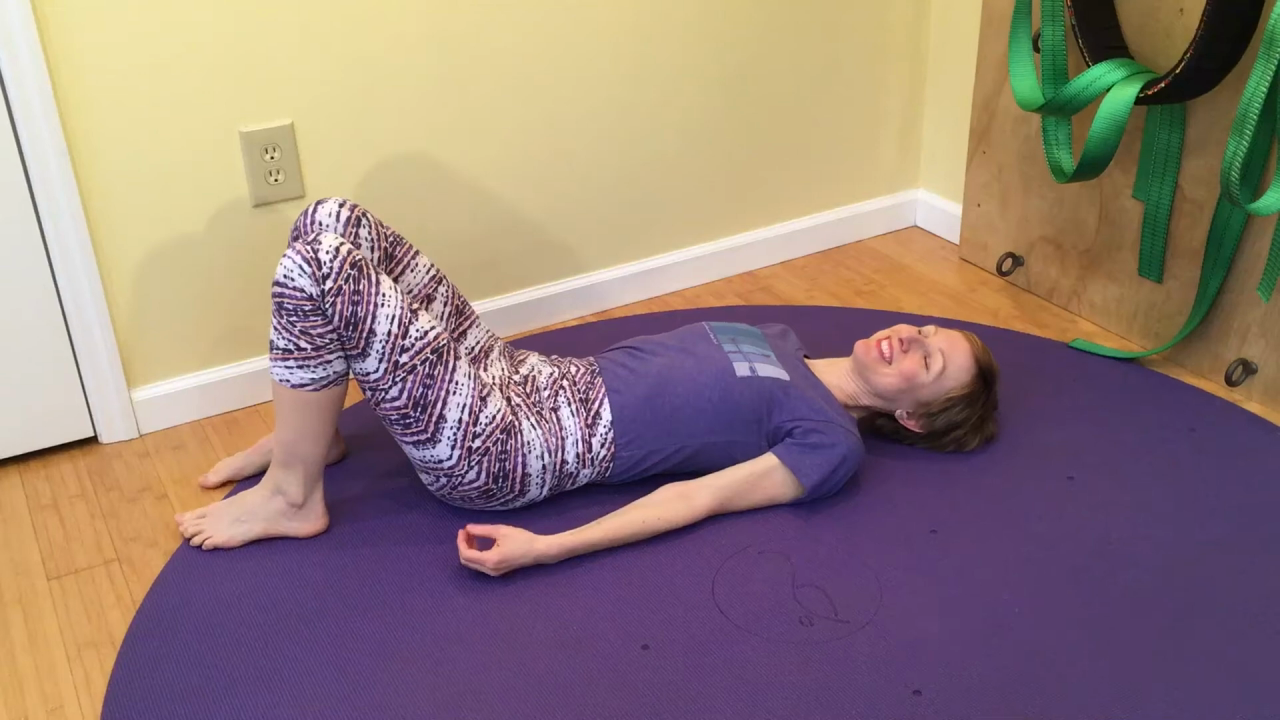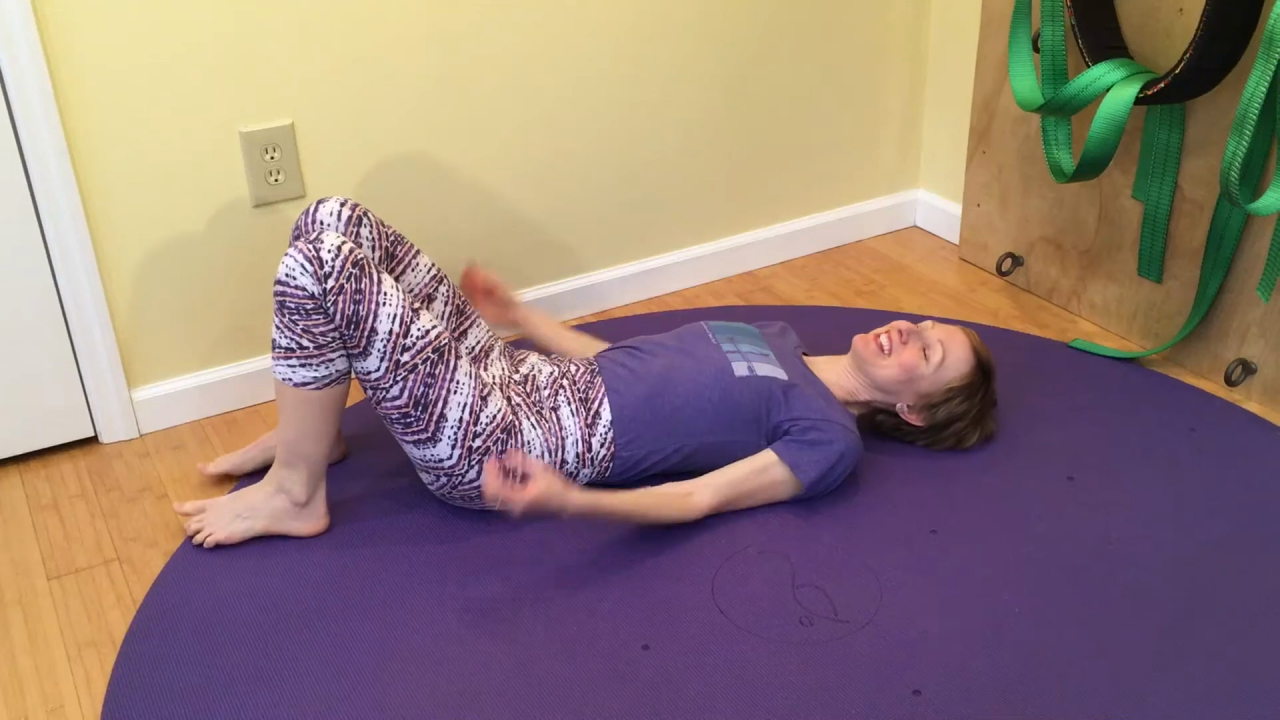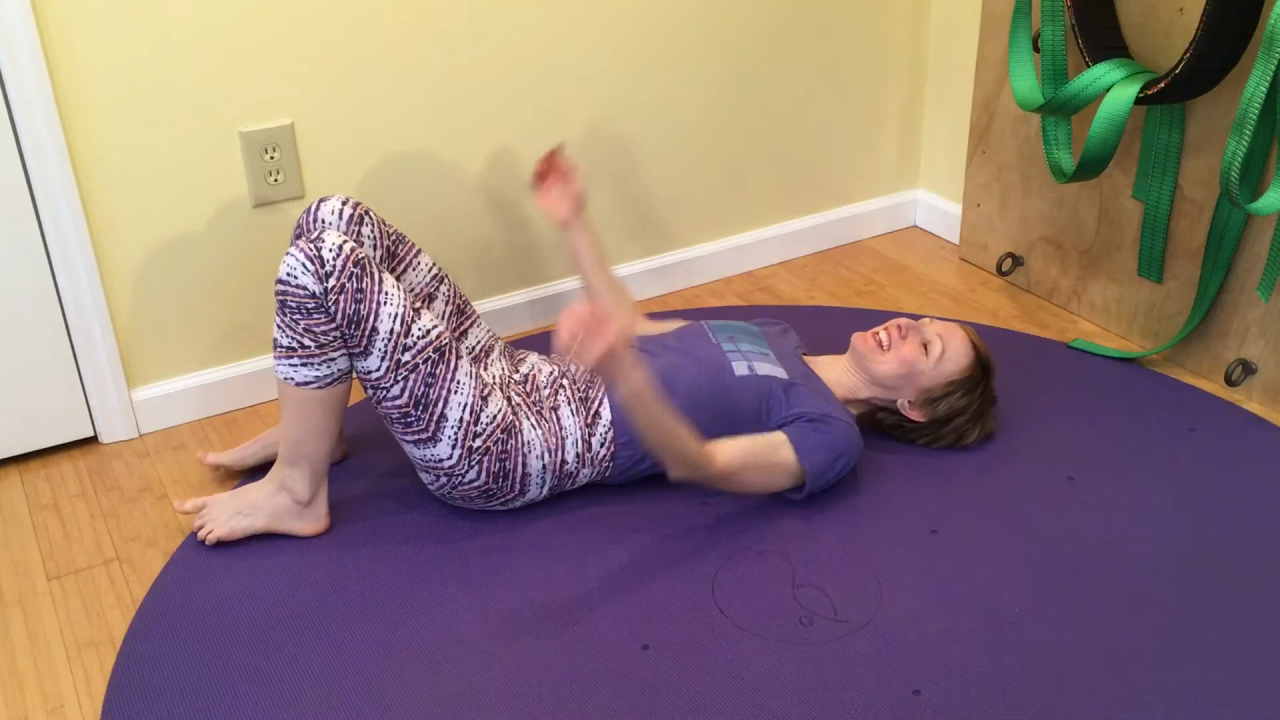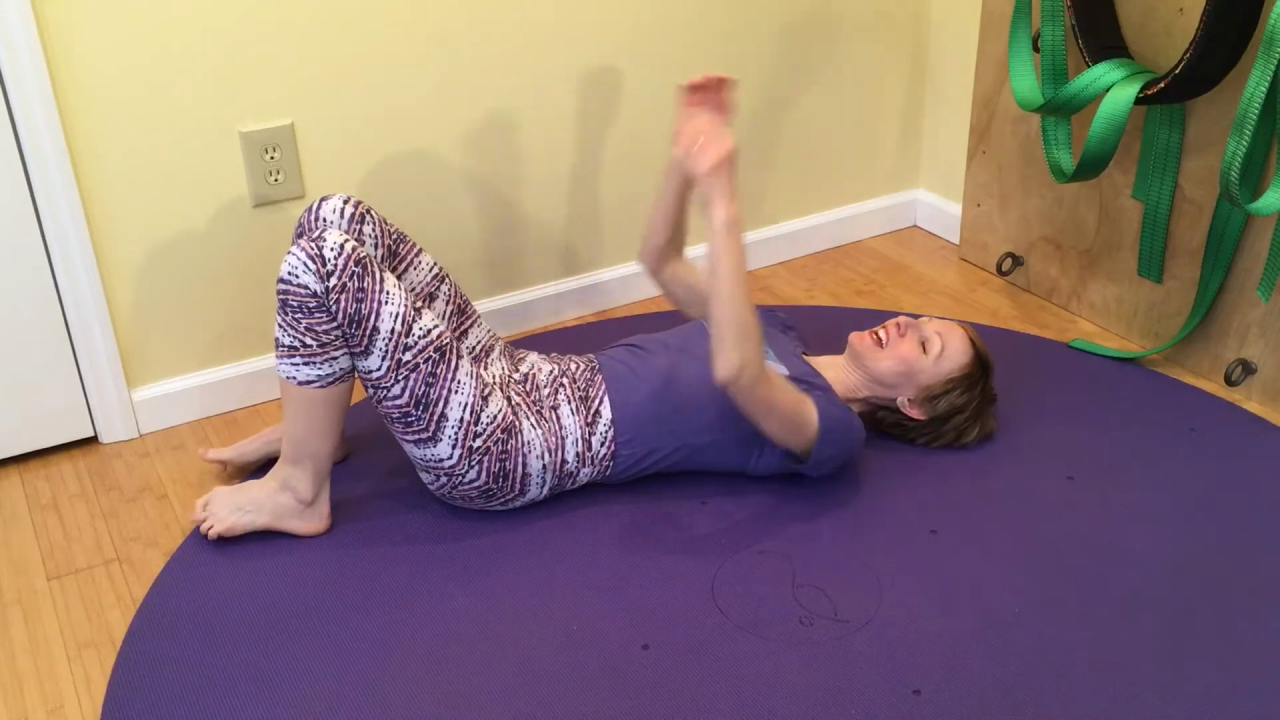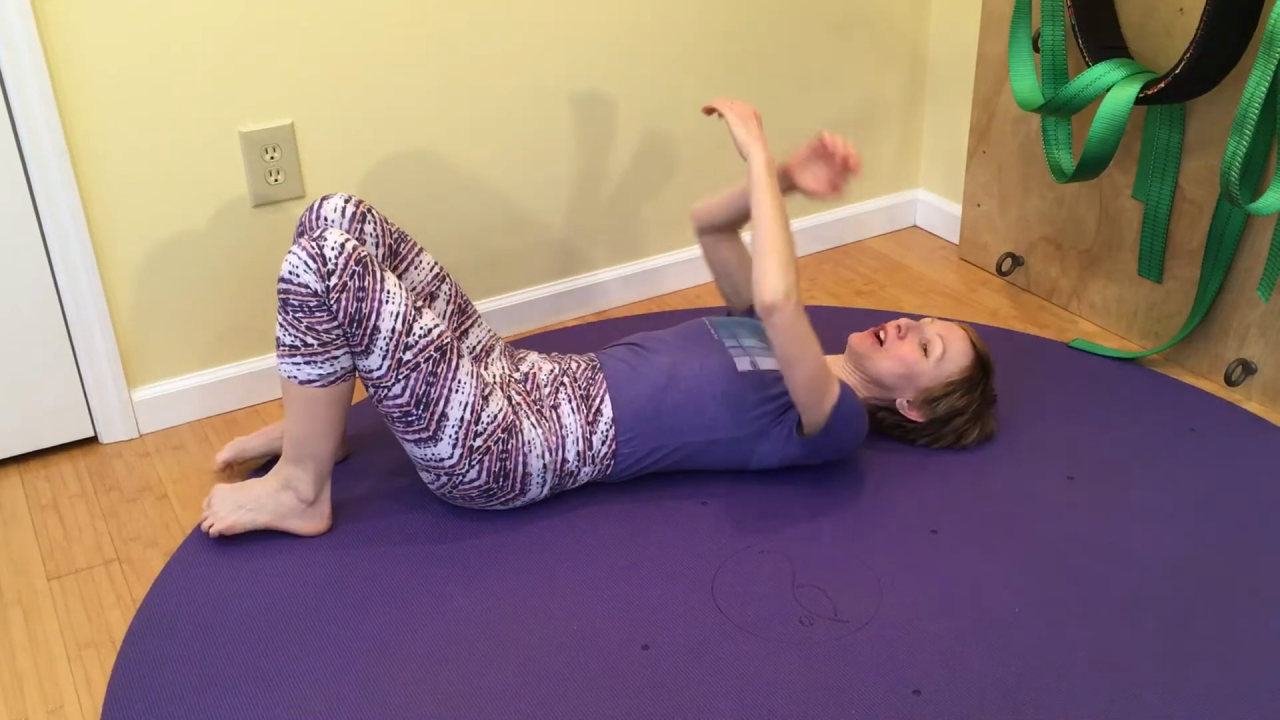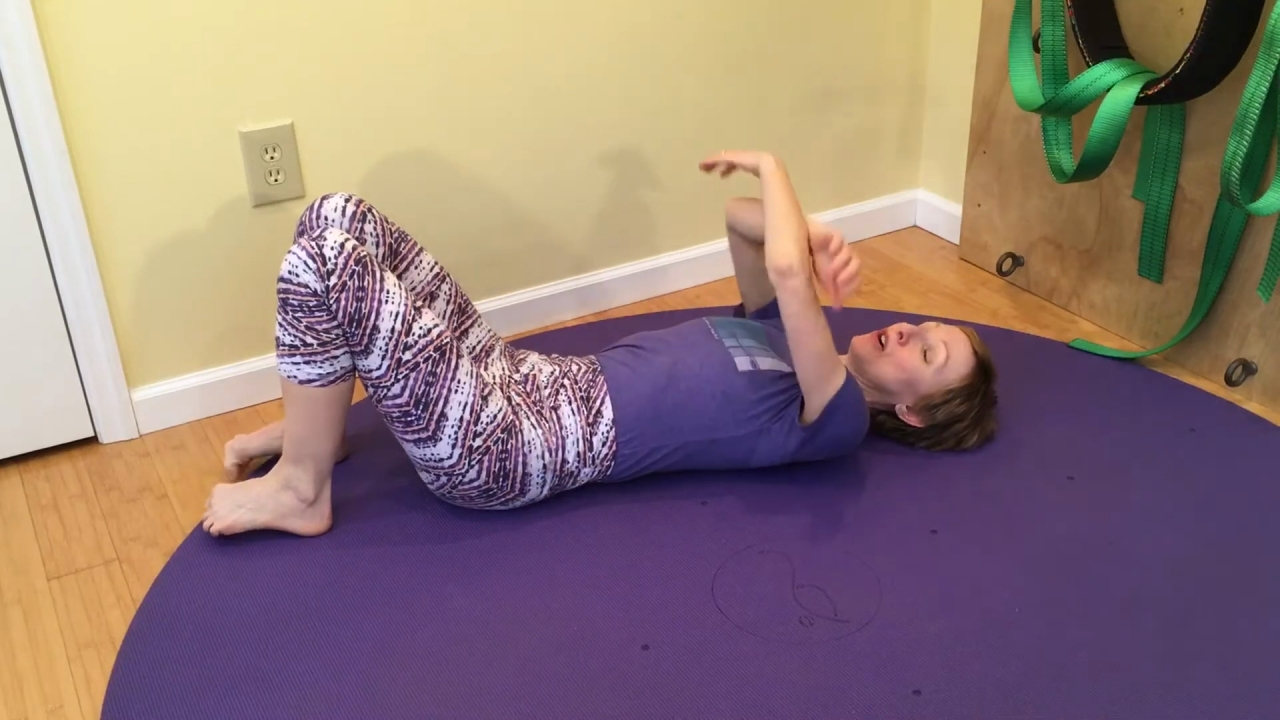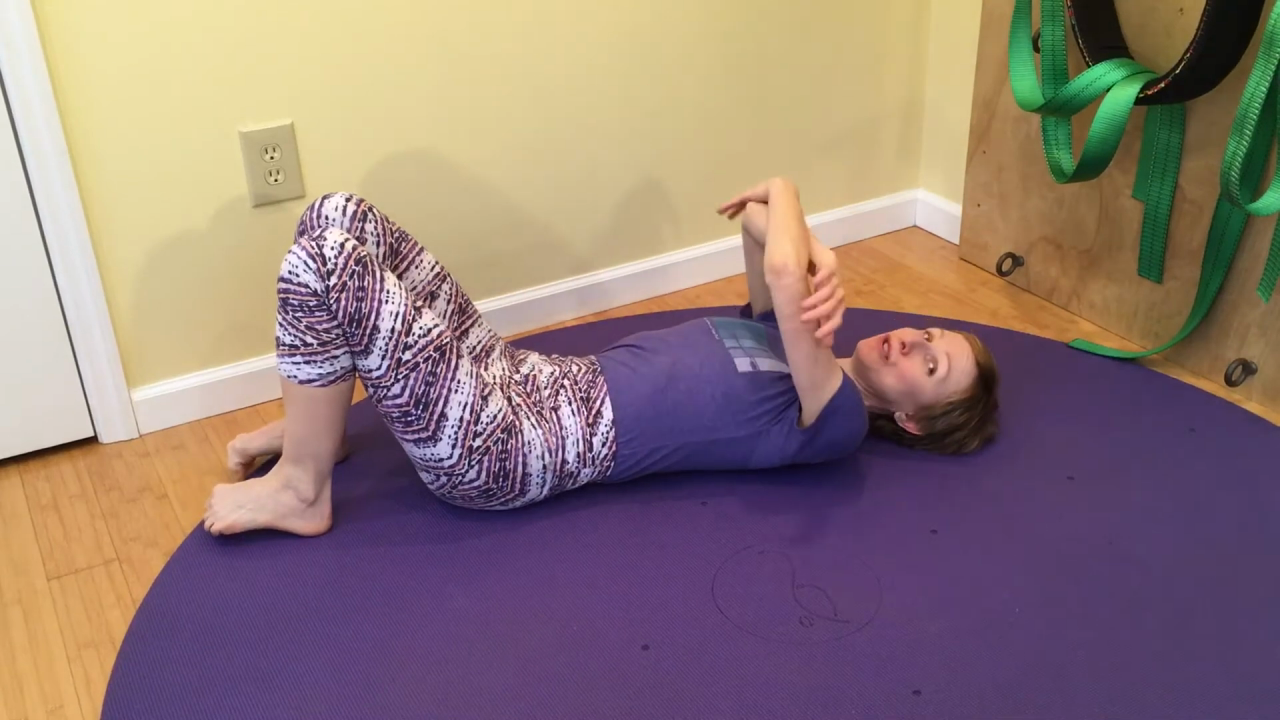
dt=0.2s
person 1, frame 1
left shoulder: (832, 444)
right shoulder: (783, 341)
left elbow: (695, 500)
left wrist: (545, 548)
left hip: (508, 450)
right hip: (532, 382)
left knee: (317, 265)
right knee: (333, 222)
left ankle: (290, 499)
right ankle: (305, 434)
person 1, frame 2
left shoulder: (829, 443)
right shoulder: (782, 340)
left elbow: (693, 499)
left wrist: (568, 498)
right wrist: (519, 318)
left hip: (496, 440)
right hip: (524, 381)
left knee: (320, 262)
right knee: (335, 220)
left ankle: (293, 497)
right ankle: (305, 432)
person 1, frame 3
left shoulder: (829, 440)
right shoulder: (777, 335)
left elbow: (693, 462)
left wrist: (620, 368)
right wrist: (574, 227)
left hip: (505, 455)
right hip: (526, 384)
left knee: (325, 265)
right knee: (336, 220)
left ankle: (295, 498)
right ankle: (301, 429)
person 1, frame 4
left shoulder: (828, 435)
right shoulder: (783, 348)
left elbow: (735, 375)
right elbow: (658, 264)
left wrist: (719, 191)
right wrist: (688, 159)
left hip: (503, 448)
right hip: (533, 383)
left knee: (325, 258)
right knee: (339, 217)
left ankle: (298, 492)
right ankle: (310, 428)
person 1, frame 5
left shoulder: (835, 422)
right shoulder: (789, 341)
left elbow: (776, 295)
right elbow: (708, 223)
left wrist: (757, 149)
right wrist: (790, 178)
left hip: (506, 448)
right hip: (535, 384)
left knee: (325, 259)
right knee: (340, 218)
left ankle: (300, 491)
right ankle: (311, 422)
person 1, frame 6
left shoulder: (836, 418)
right shoulder: (791, 335)
left elbow: (789, 270)
right elbow: (743, 222)
left wrist: (771, 166)
right wrist: (822, 240)
left hip: (507, 448)
right hip: (533, 384)
left knee: (324, 260)
right knee: (342, 217)
left ankle: (300, 490)
right ankle: (311, 425)
person 1, frame 7
left shoulder: (836, 420)
right shoulder: (795, 337)
left elbow: (784, 268)
right elbow: (760, 230)
left wrist: (783, 194)
right wrist: (823, 265)
left hip: (507, 449)
right hip: (532, 382)
left knee: (324, 259)
right knee: (341, 218)
left ankle: (300, 491)
right ankle: (313, 424)
